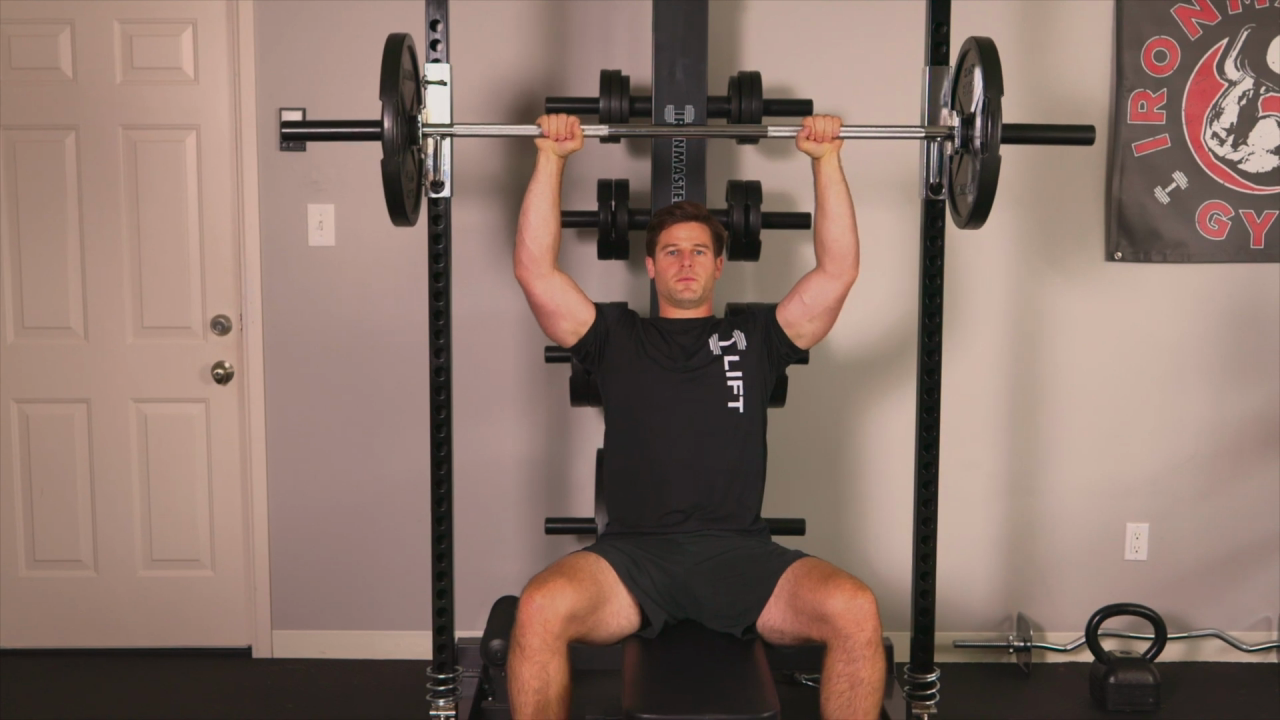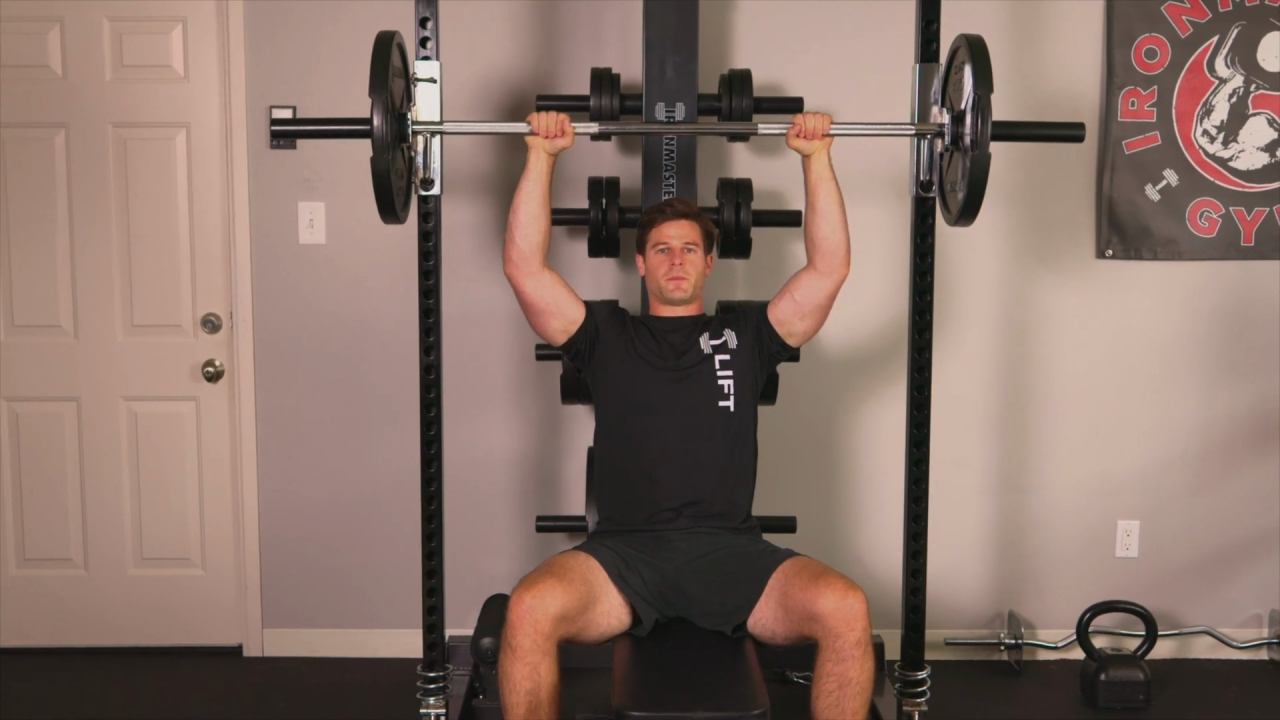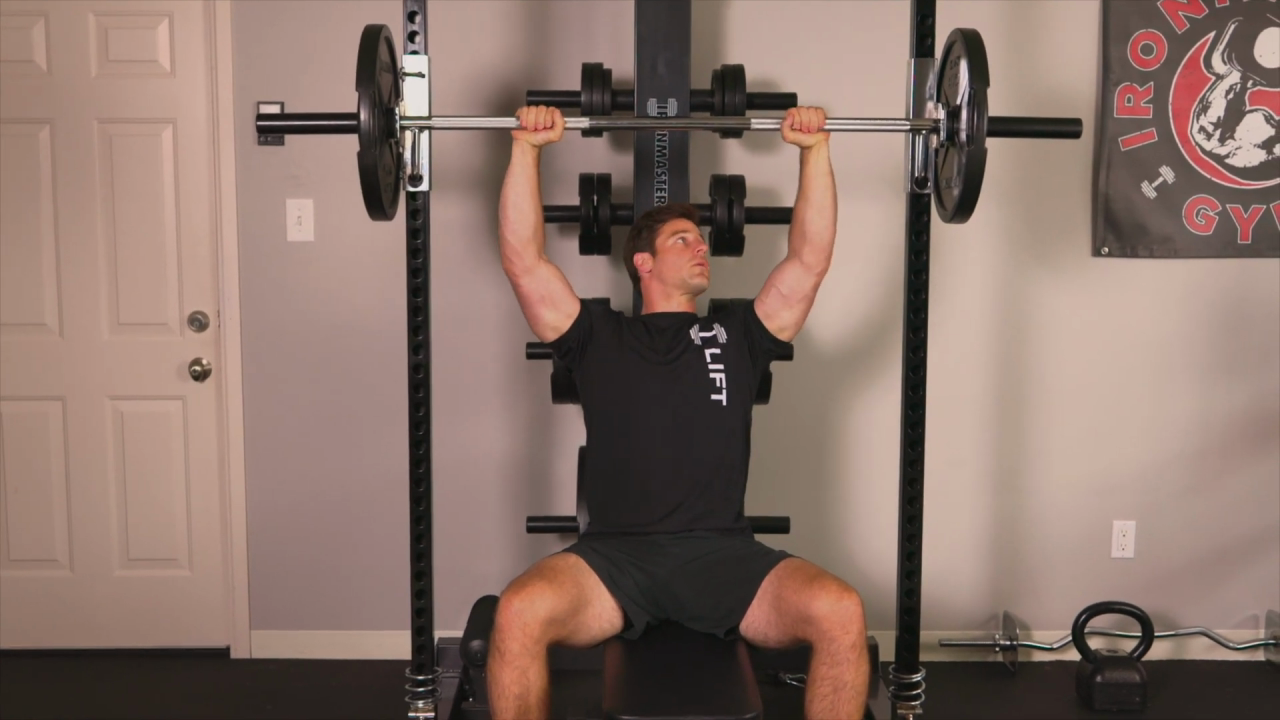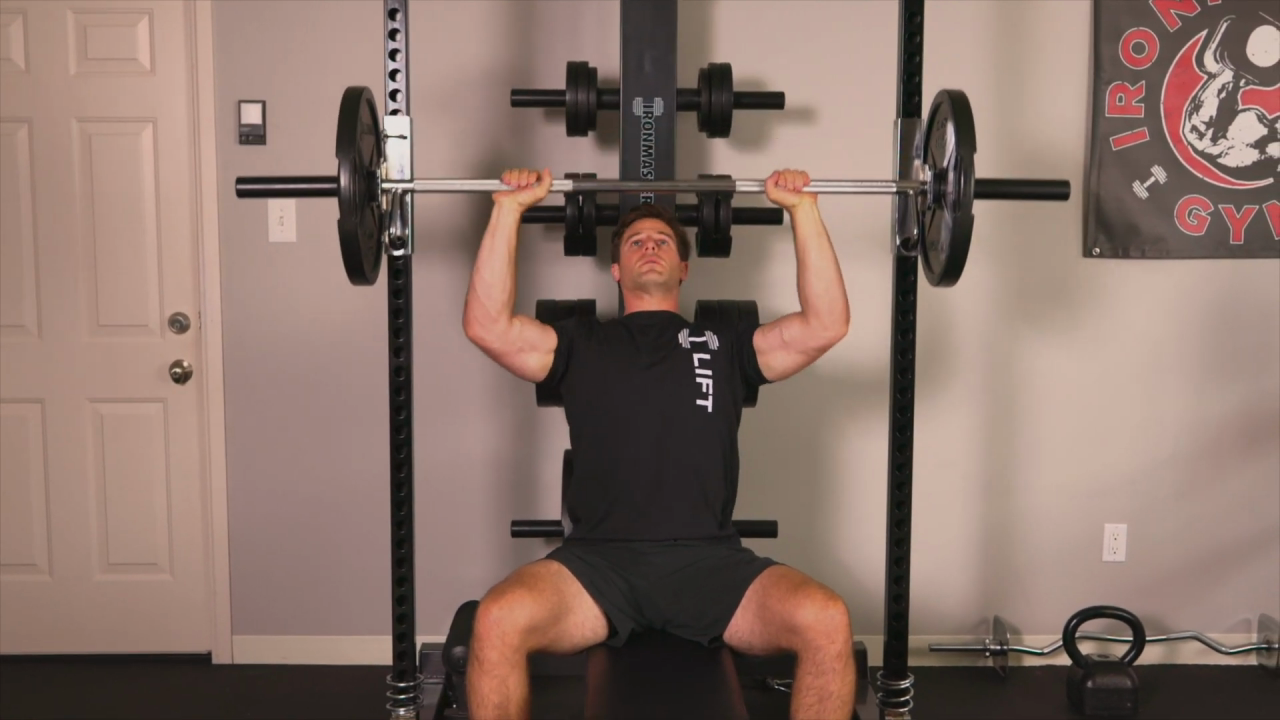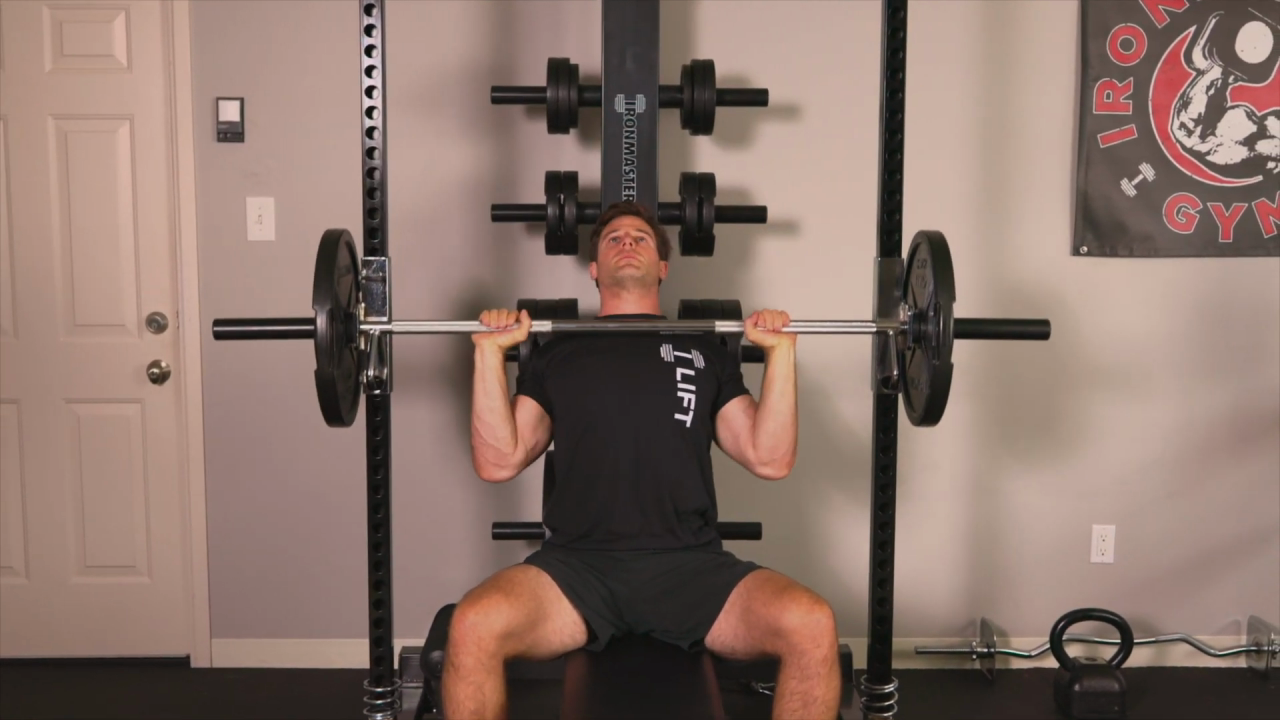
dt=1s
person 1, frame 1
left shoulder: (755, 338)
right shoulder: (615, 337)
left elbow: (838, 269)
right elbow: (534, 267)
left wrist: (826, 160)
right wrist: (550, 158)
left hip: (738, 551)
right hip: (633, 551)
left knee: (854, 612)
right knee: (539, 611)
person 1, frame 2
left shoulder: (746, 335)
right shoulder: (606, 335)
left elbow: (828, 267)
right elbow: (524, 265)
left wrist: (816, 158)
right wrist: (540, 155)
left hip: (730, 549)
right hip: (623, 549)
left knee: (846, 610)
right knee: (530, 610)
person 1, frame 3
left shoulder: (737, 335)
right shoulder: (598, 336)
left elbow: (810, 258)
right elbow: (523, 259)
left wrist: (815, 150)
right wrist: (526, 148)
left hip: (722, 553)
right hip: (614, 553)
left knee: (841, 614)
right knee: (518, 615)
person 1, frame 4
left shoulder: (724, 347)
right shoulder: (583, 345)
left elbow: (827, 323)
right elbow: (486, 324)
left wrist: (802, 209)
right wrist: (509, 208)
left hip: (708, 559)
right hip: (599, 559)
left knee: (828, 623)
right knee: (497, 621)
person 1, frame 5
left shoulder: (704, 351)
right shoulder: (556, 352)
left elbow: (771, 459)
right elbow: (496, 461)
left wrist: (781, 351)
right wrist: (489, 350)
left hip: (690, 563)
right hip: (579, 562)
left knee: (813, 628)
right knee: (474, 628)
